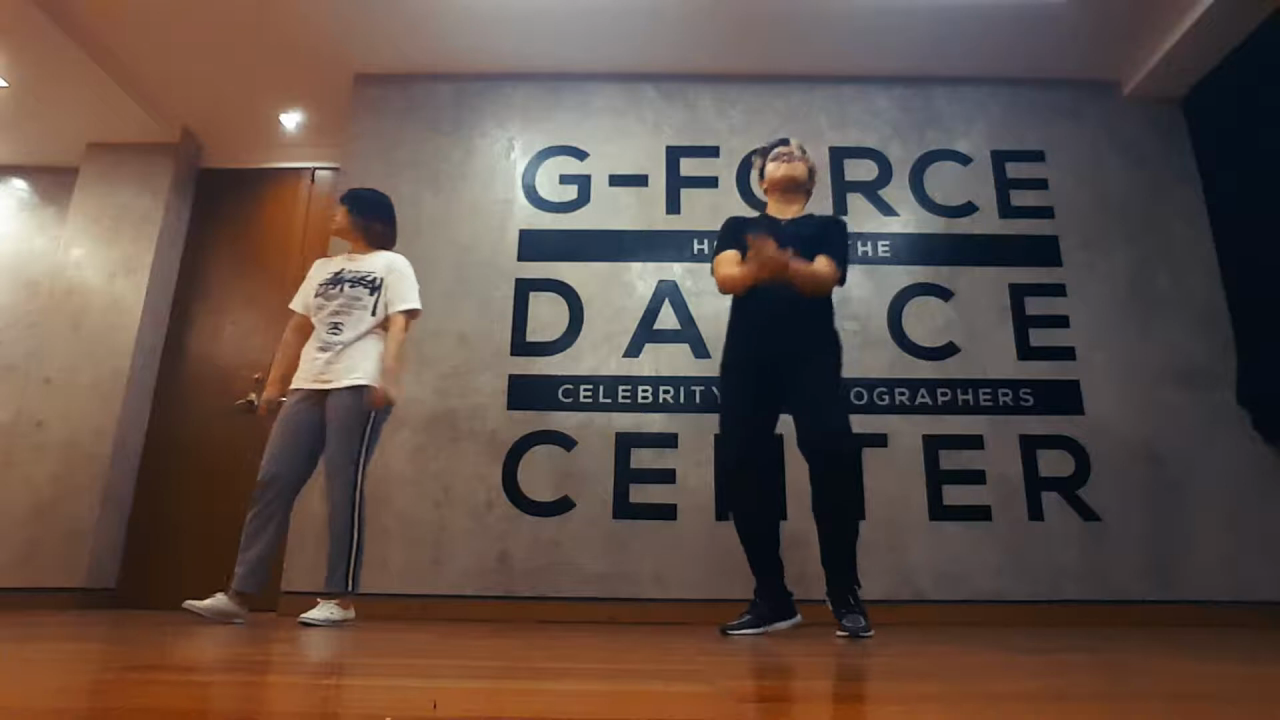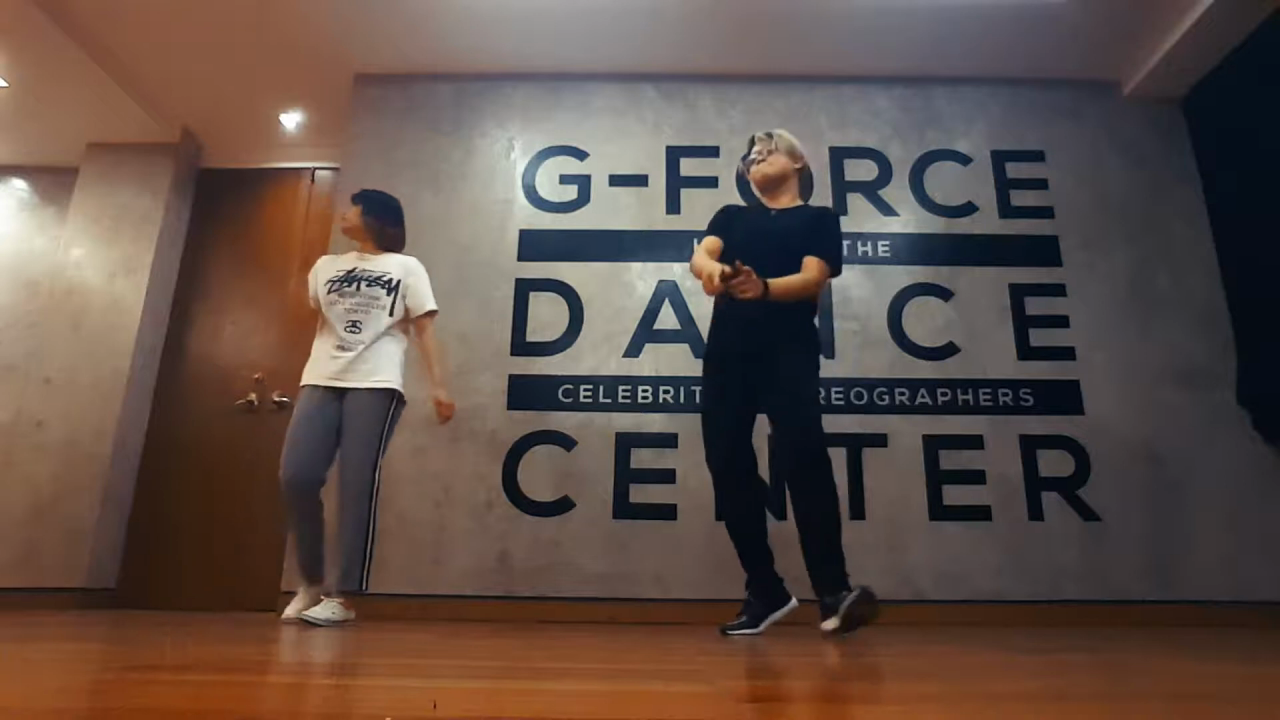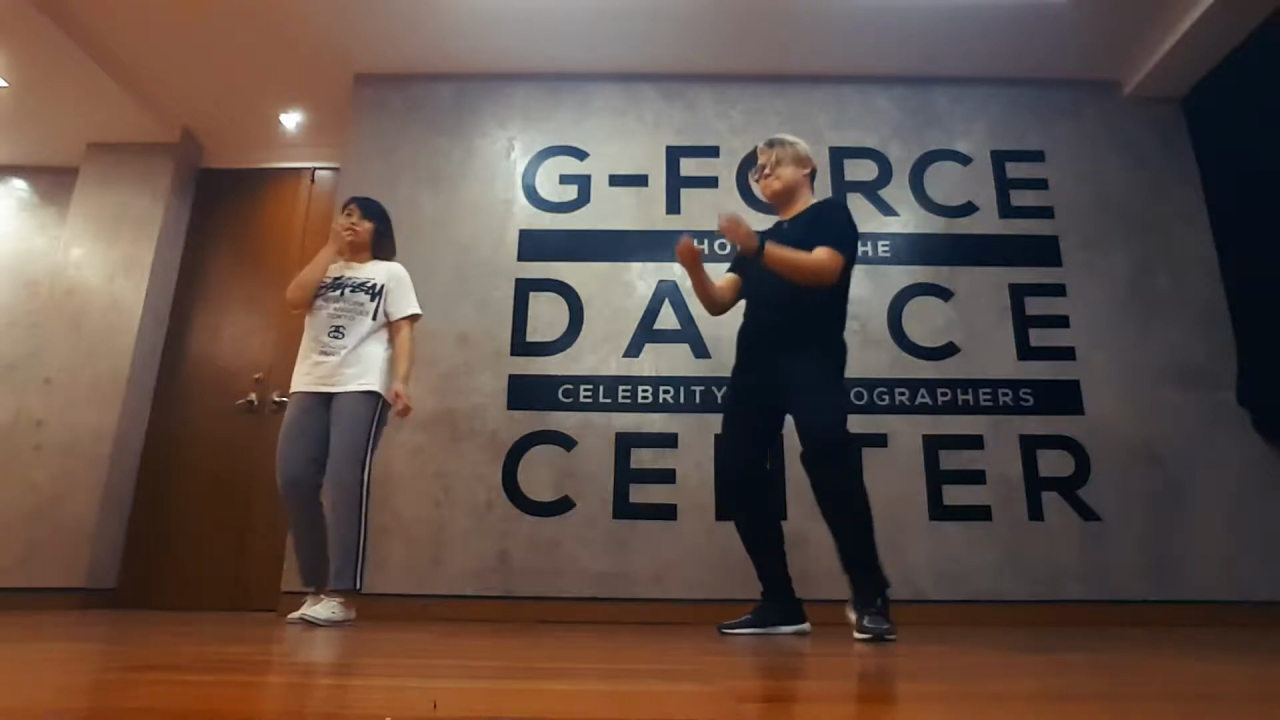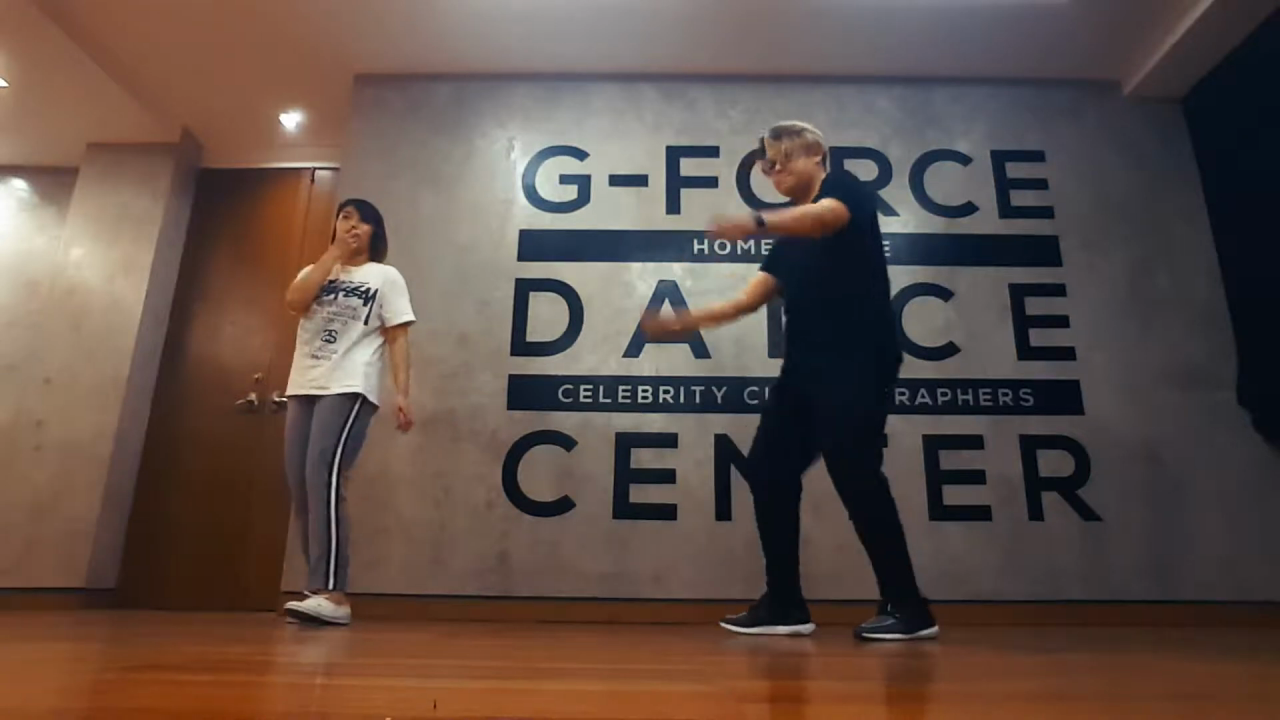
dt=0.4s
person 1, frame 1
left shoulder: (828, 226)
right shoulder: (738, 226)
left elbow: (826, 279)
right elbow: (725, 279)
left wrist: (784, 265)
right wrist: (757, 269)
left hip: (810, 354)
right hip: (746, 356)
left knee: (831, 454)
right knee: (744, 467)
left ankle: (844, 593)
right ankle: (771, 597)
person 1, frame 2
left shoulder: (819, 219)
right shoulder: (731, 216)
left elbow: (814, 279)
right elbow: (700, 256)
left wrist: (764, 288)
right wrist: (712, 270)
left hip: (789, 347)
right hip: (728, 351)
left knee: (803, 446)
right knee: (728, 462)
left ankle: (832, 587)
right ankle: (764, 590)
person 1, frame 3
left shoulder: (830, 214)
right shoulder: (757, 238)
left elbow: (824, 268)
right elbow: (717, 302)
left wrist: (757, 248)
right wrist: (694, 268)
left hip: (812, 356)
right hip: (754, 364)
left knee: (827, 446)
right knee: (740, 474)
left ankle: (868, 593)
right ankle: (779, 602)
person 1, frame 4
left shoulder: (843, 188)
right shoulder: (788, 242)
left elbow: (824, 219)
right elbow: (749, 299)
left wrist: (757, 223)
right wrist: (685, 322)
left hip: (857, 353)
right hip: (805, 360)
left knee: (851, 462)
right knee: (768, 468)
left ankle: (906, 604)
right ankle: (784, 603)
person 2, frame 1
left shoulder: (394, 265)
right shoulder: (322, 268)
left elbow: (398, 326)
right elbow: (297, 329)
left wrist: (390, 378)
right wrist: (274, 383)
left hip: (360, 385)
right hip: (309, 385)
left knee: (344, 483)
right knee: (274, 480)
left ankle: (338, 598)
right ankle: (238, 594)
person 2, frame 2
left shoulder: (406, 267)
right shoulder: (327, 265)
left elbow: (424, 328)
left wrist: (437, 384)
left hip: (376, 384)
right hip: (320, 380)
left knee: (358, 485)
right knee: (296, 477)
left ankle: (343, 596)
right ankle: (312, 582)
person 2, frame 3
left shoulder: (392, 273)
right shoulder: (322, 270)
left elbow: (402, 332)
right elbow: (294, 298)
left wrist: (400, 381)
right wrist: (330, 248)
left hip: (361, 386)
right hip: (309, 386)
left knee: (347, 482)
right knee: (293, 481)
left ankle: (340, 595)
right ankle: (318, 588)
person 2, frame 4
left shoulder: (386, 276)
right shoulder: (315, 271)
left elbow: (397, 338)
right elbow: (294, 300)
left wrist: (402, 392)
right wrist: (334, 254)
left hip: (350, 388)
right hip: (303, 388)
left knee: (324, 478)
right knee: (302, 489)
left ankle: (331, 595)
right ankle: (323, 592)
